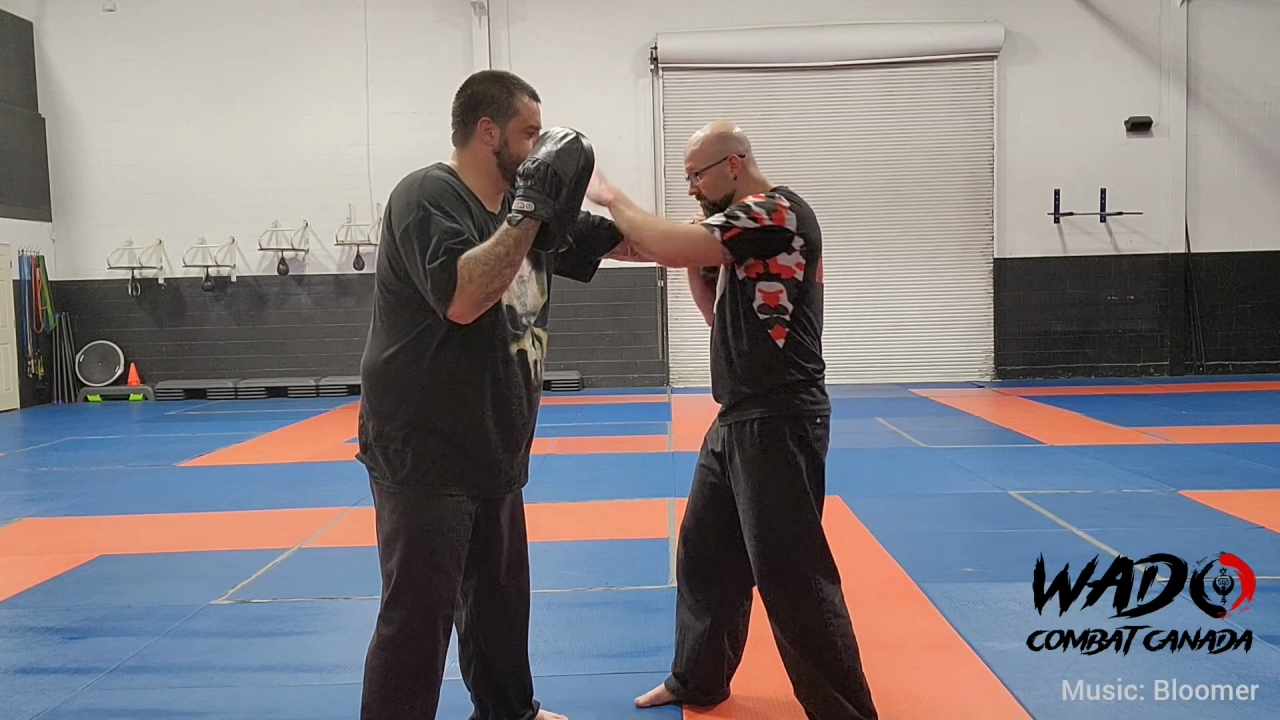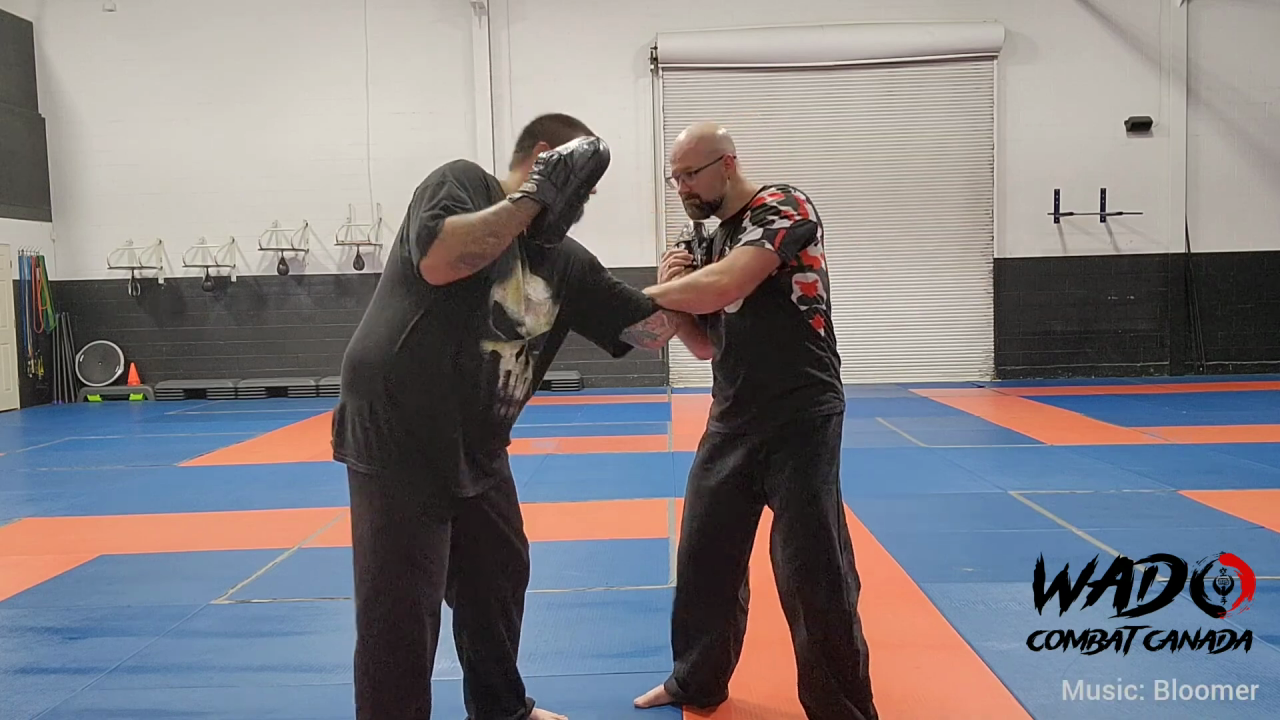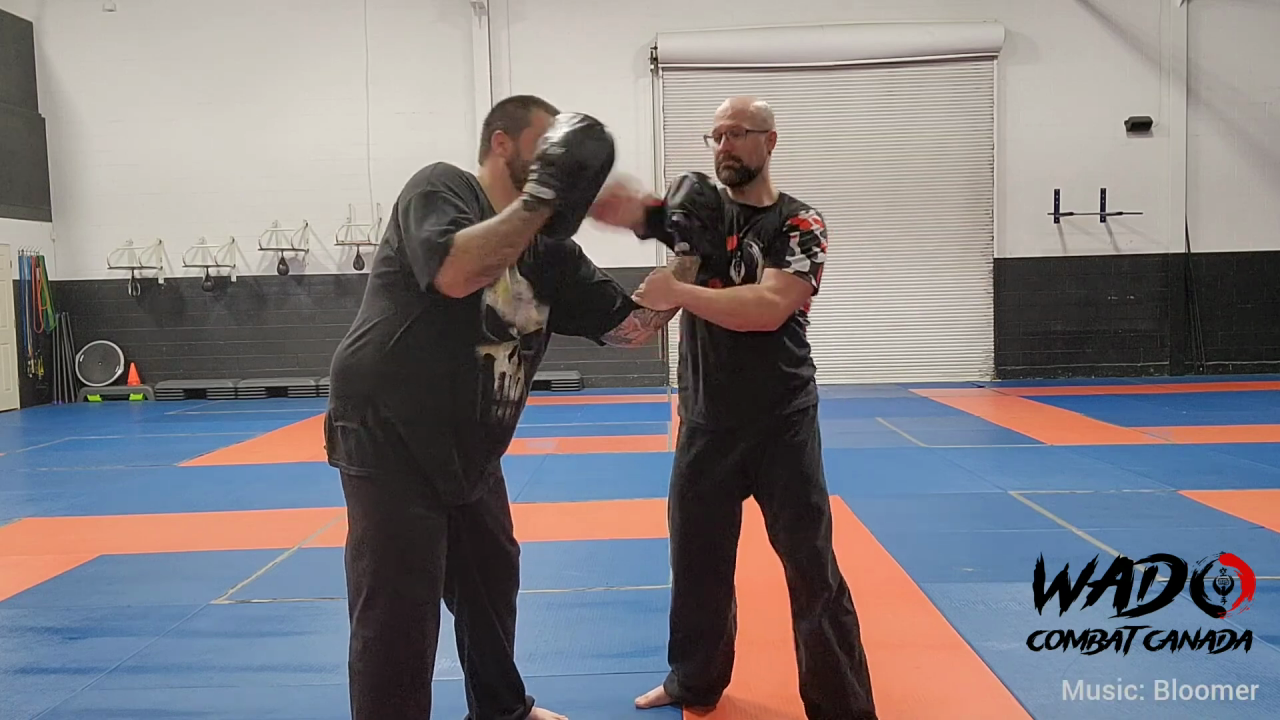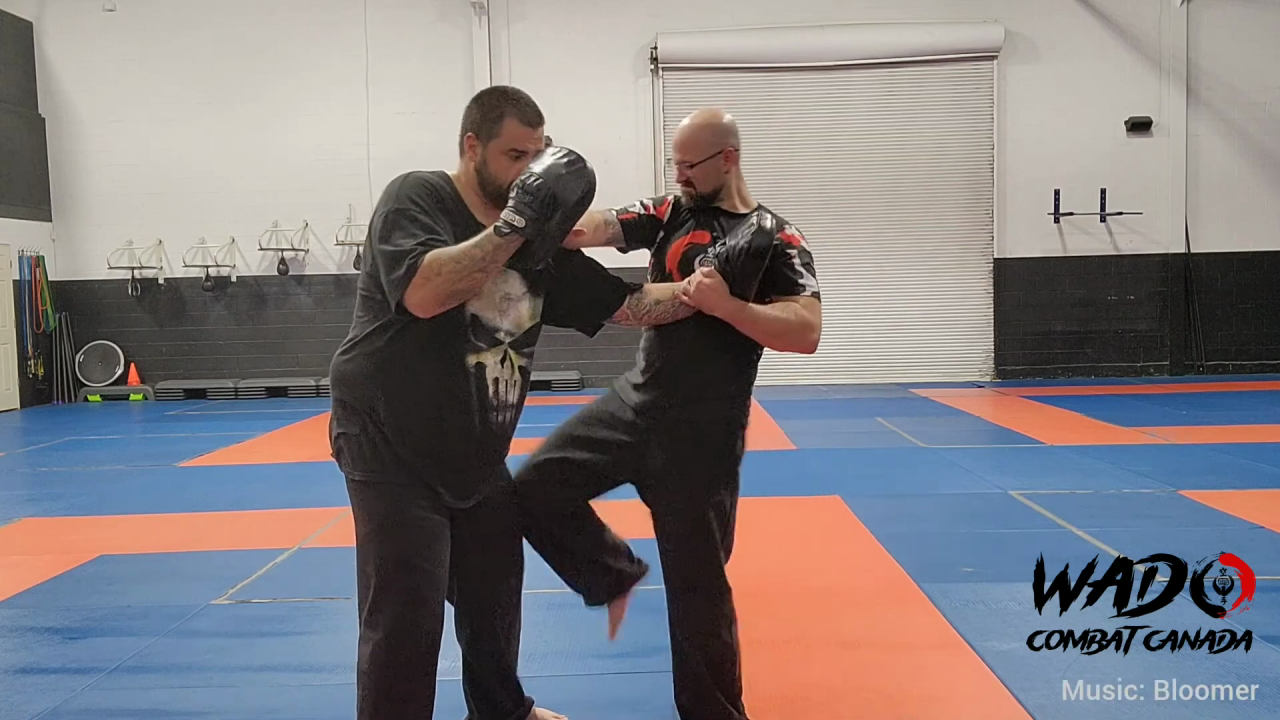
dt=1s
person 1, frame 1
left shoulder: (521, 203)
right shoulder: (427, 196)
left elbow: (620, 238)
right elbow: (463, 299)
right wrist: (529, 210)
left hip: (492, 451)
right hip: (424, 453)
left knee: (501, 598)
right knee: (419, 615)
person 1, frame 2
left shoulder: (565, 259)
right shoulder: (462, 182)
left elbow: (650, 325)
right elbow: (440, 262)
right wrist: (535, 197)
left hip: (476, 449)
right hip: (398, 438)
left knee: (498, 585)
right knee: (401, 612)
person 1, frame 3
left shoulder: (551, 250)
right shoulder: (441, 187)
left elbow: (630, 323)
right elbow: (455, 274)
left wrist: (688, 267)
right wrist: (541, 195)
left hip: (468, 451)
right hip: (389, 442)
left knee: (491, 586)
right knee: (398, 617)
person 1, frame 4
left shoulder: (538, 237)
right shoulder: (416, 198)
left elbow: (627, 304)
right elbow: (424, 294)
right wrist: (513, 226)
left hip: (476, 455)
right hip: (394, 452)
left knee: (495, 592)
right knee: (405, 619)
person 2, frame 1
left shoulder: (778, 211)
right shoulder: (742, 225)
left elbow: (668, 246)
right elbow: (721, 313)
left wrist: (613, 199)
right wrist: (695, 261)
left hip: (779, 422)
right hip: (738, 419)
left knee: (791, 574)
right knee: (705, 554)
person 2, frame 2
left shoulder: (782, 206)
right shoulder: (712, 240)
left elbow: (724, 286)
left wrist: (653, 293)
right wrist: (678, 283)
left hip: (800, 423)
right hip: (731, 424)
left knee: (814, 577)
right knee: (704, 561)
person 2, frame 3
left shoulder: (801, 224)
right shoulder: (696, 208)
left elbow: (769, 309)
right elbow: (611, 206)
left wrist: (677, 291)
left hip: (782, 422)
right hip: (707, 422)
left knee: (811, 566)
right knee: (696, 560)
person 2, frame 4
left shoulder: (776, 239)
right shoulder: (669, 212)
left elbow: (806, 334)
right elbow: (591, 228)
left wrist: (726, 305)
left hip: (703, 425)
right hip: (632, 401)
left knee: (695, 576)
right knee: (533, 493)
right ankle: (616, 576)
